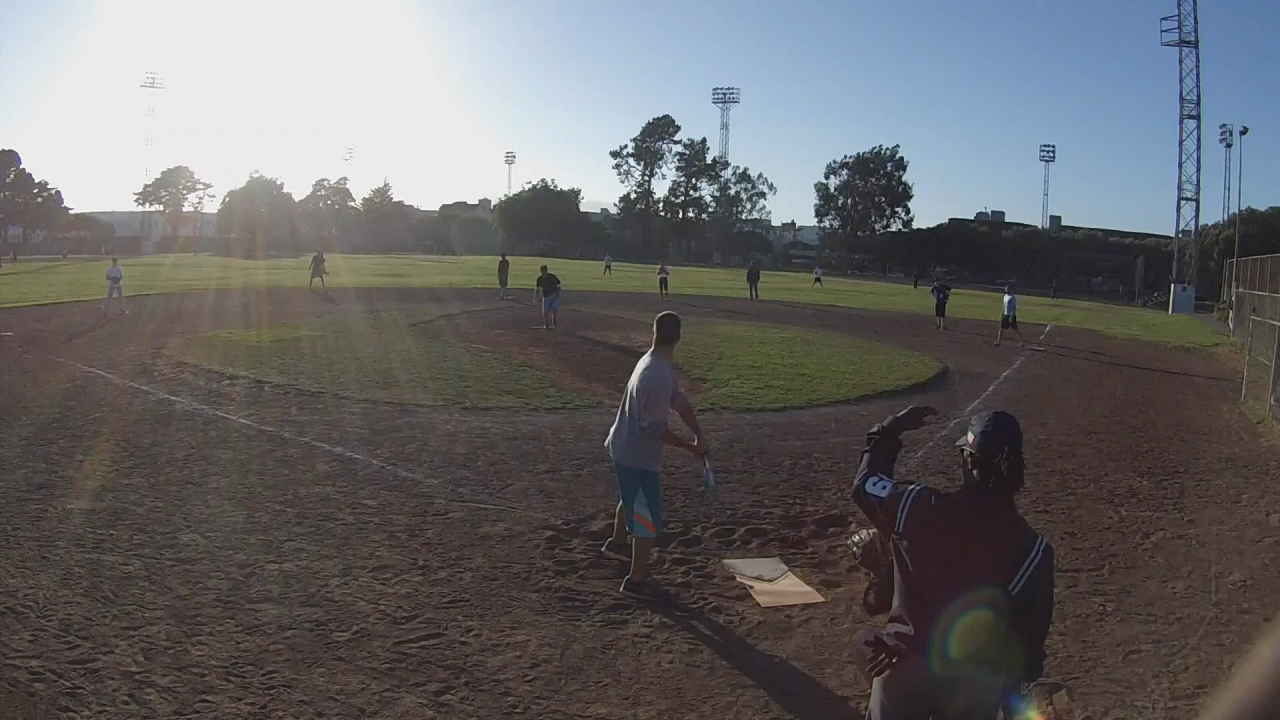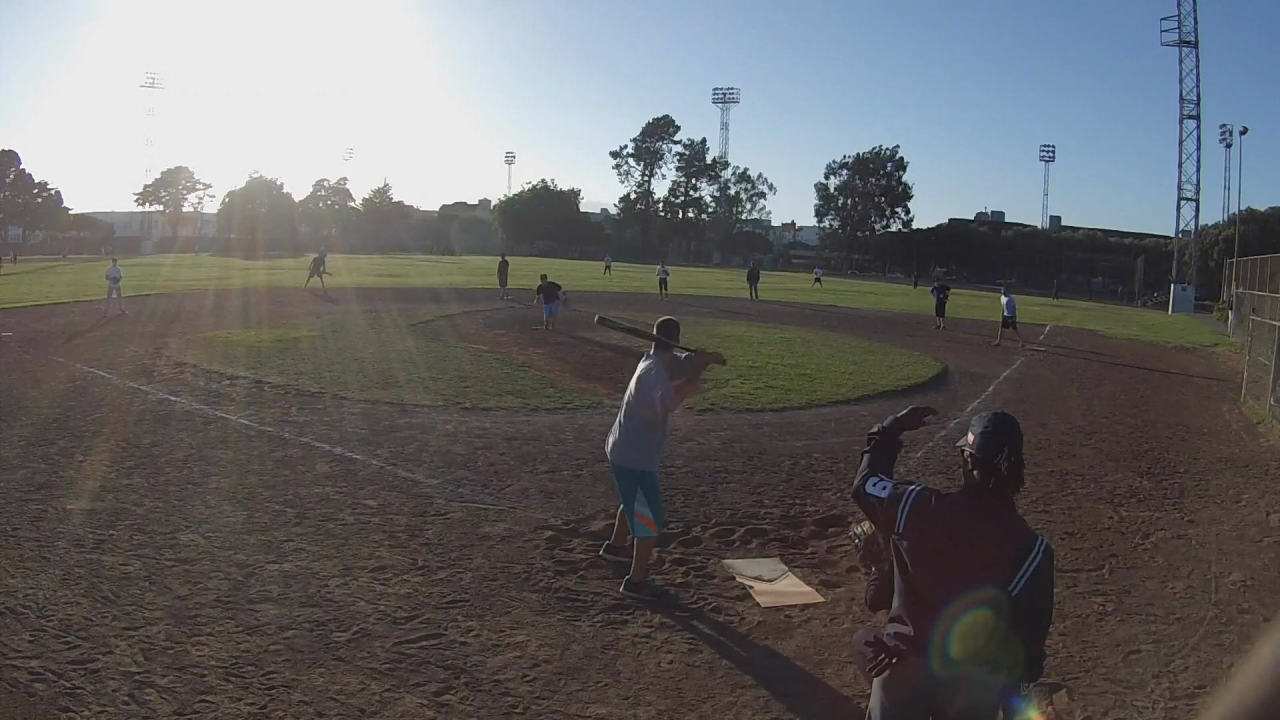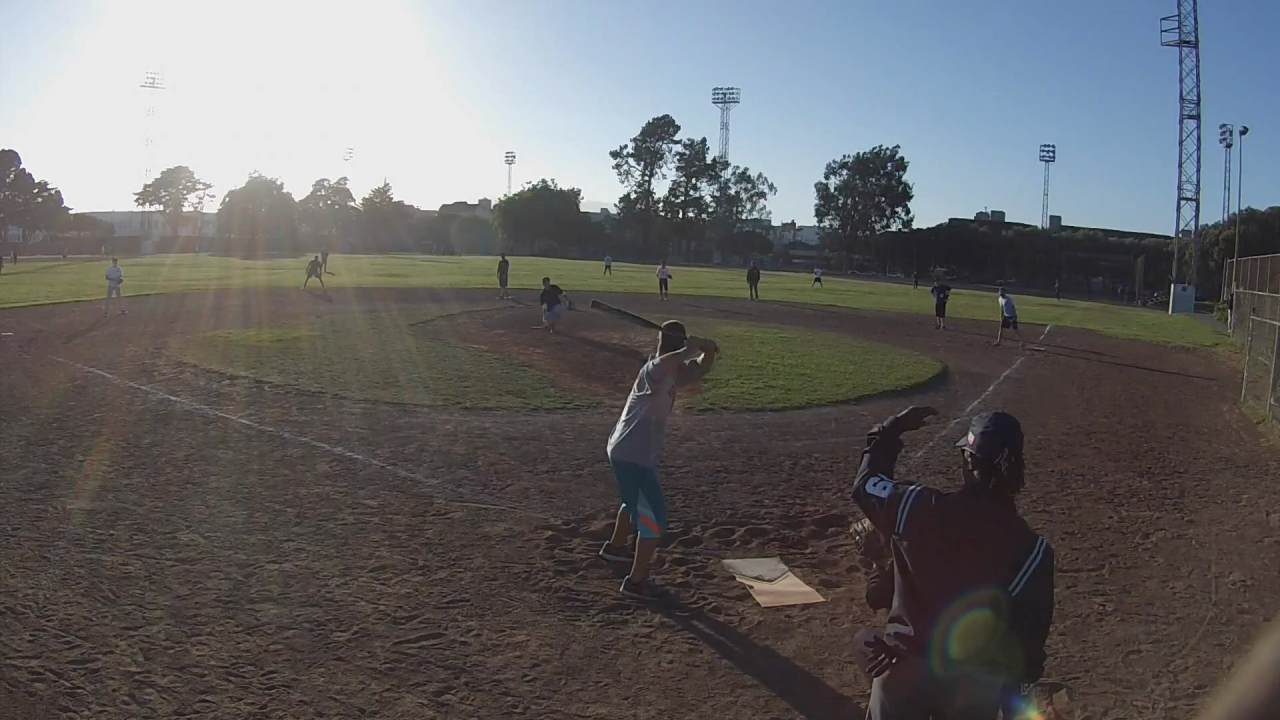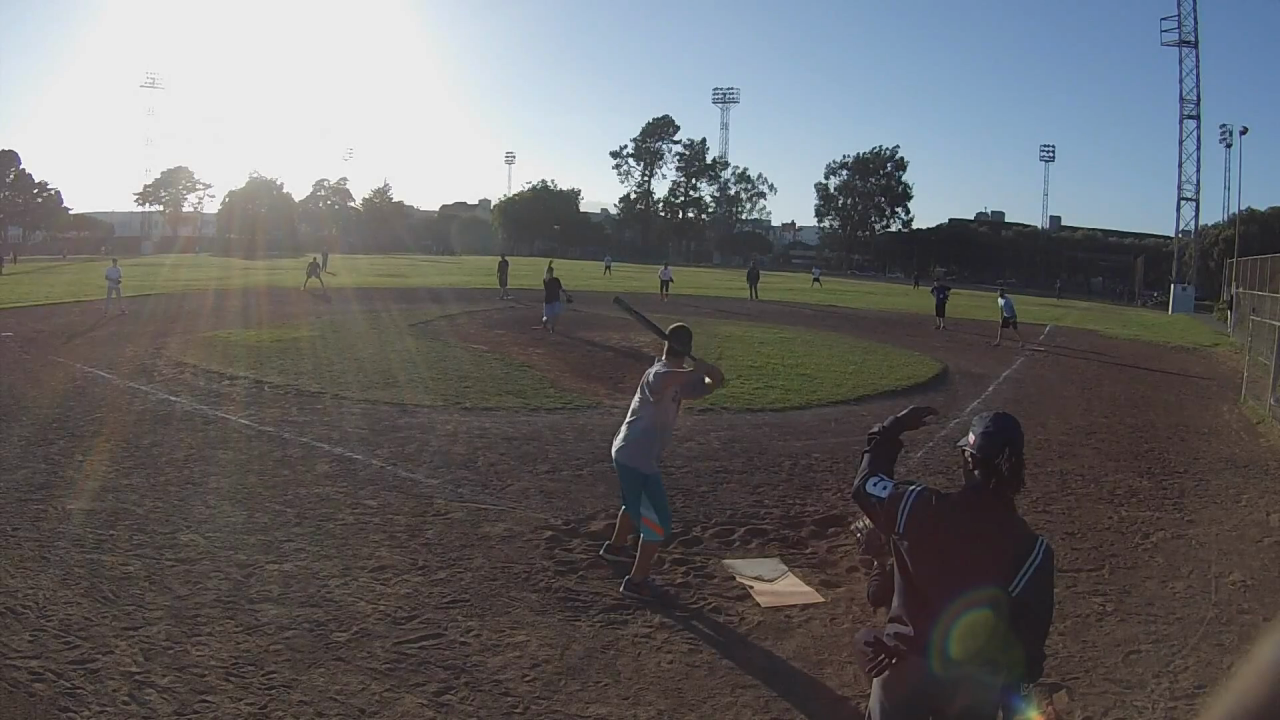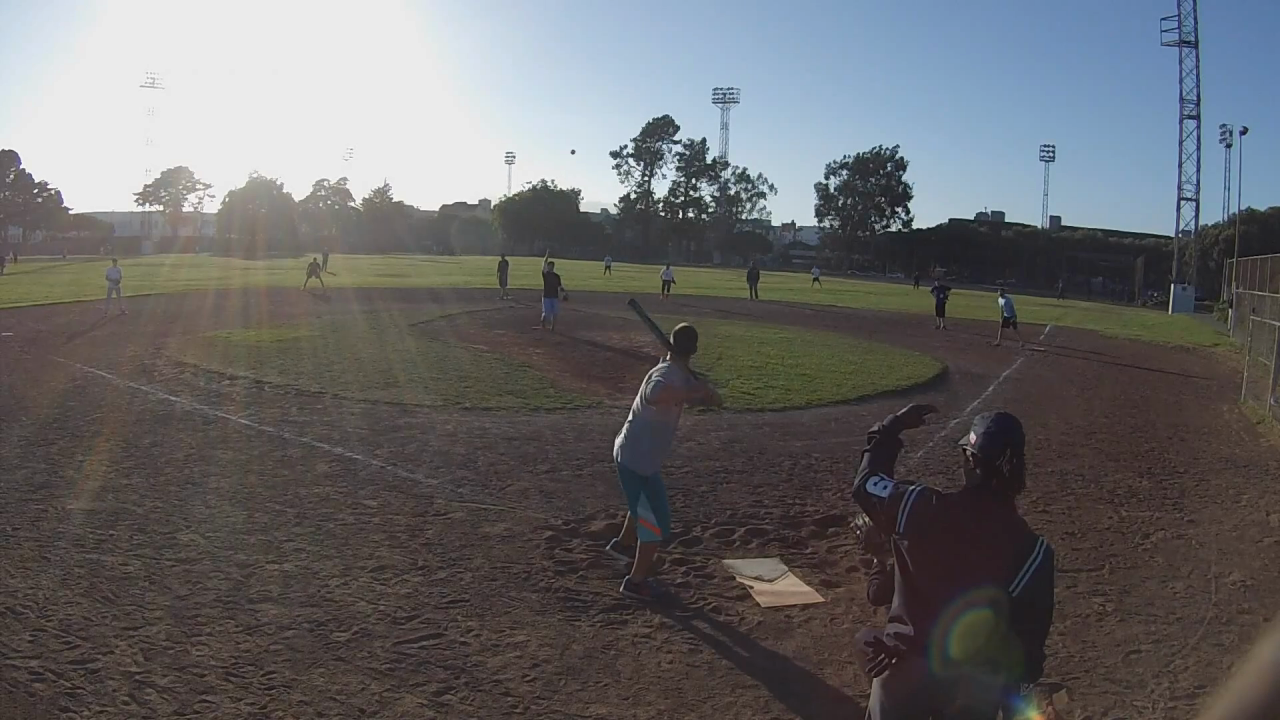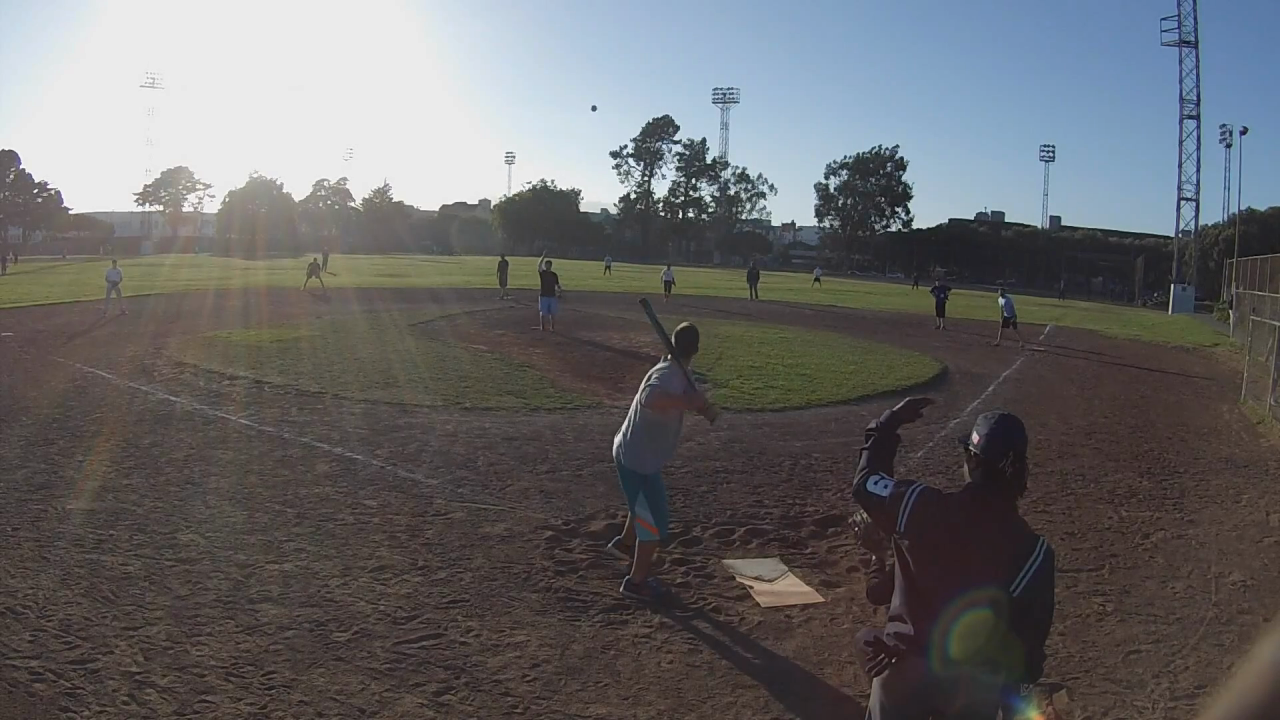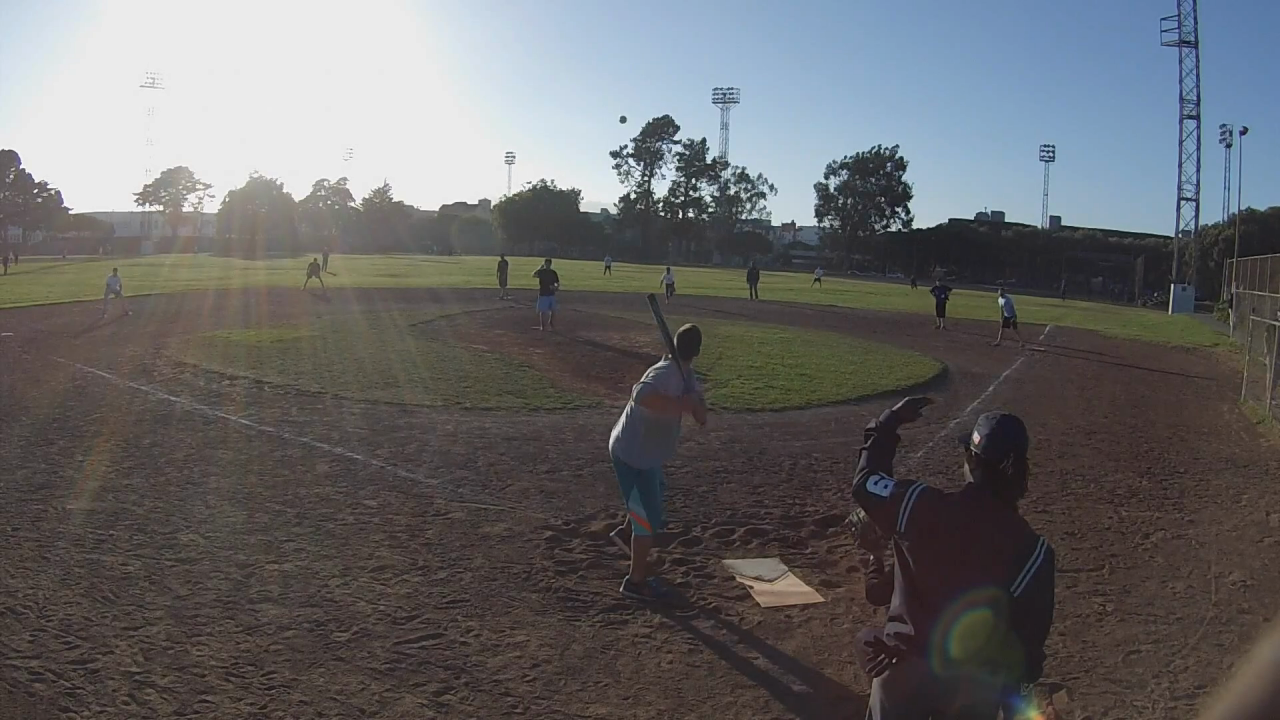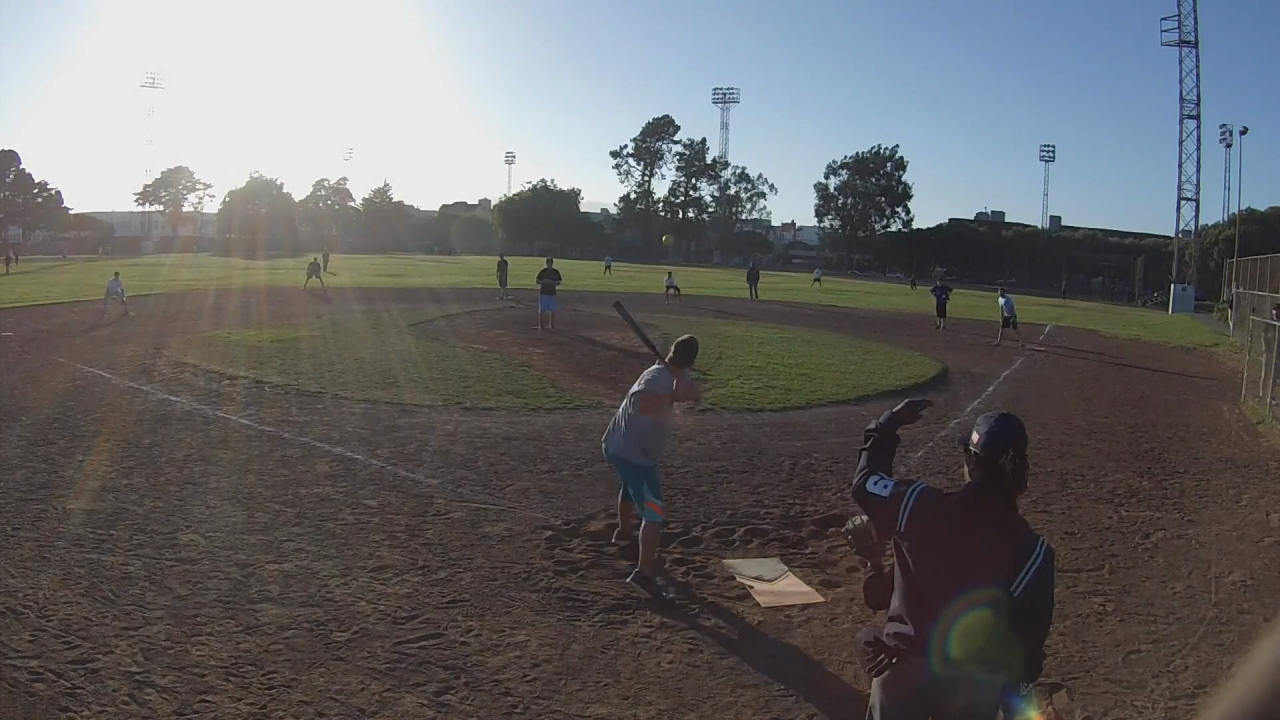
dt=0.3s
person 1, frame 1
left shoulder: (919, 509)
right shoulder: (1031, 550)
left elbow: (865, 484)
right elbow: (1030, 634)
left wrist: (890, 430)
right wrist: (1016, 692)
left hip: (907, 671)
right hip: (978, 684)
person 1, frame 2
left shoulder: (918, 509)
right shoulder: (1031, 550)
left elbow: (866, 485)
right elbow: (1030, 635)
left wrist: (890, 430)
right wrist: (1015, 687)
left hip: (906, 671)
right hip: (977, 684)
person 1, frame 3
left shoulder: (919, 509)
right shoulder: (1032, 551)
left elbow: (865, 485)
right elbow: (1030, 636)
left wrist: (891, 430)
right wrist: (1017, 690)
left hip: (906, 671)
right hip: (978, 685)
person 1, frame 4
left shoulder: (919, 509)
right shoulder: (1031, 550)
left elbow: (866, 484)
right elbow: (1031, 636)
left wrist: (891, 430)
right wrist: (1017, 690)
left hip: (906, 672)
right hip: (977, 684)
person 1, frame 5
left shoulder: (920, 509)
right shoulder: (1031, 551)
left elbow: (866, 484)
right elbow: (1031, 634)
left wrist: (891, 428)
right wrist: (1017, 687)
left hip: (906, 672)
right hip: (977, 684)
person 1, frame 6
left shoulder: (920, 508)
right shoulder: (1032, 551)
left elbow: (866, 482)
right elbow: (1032, 633)
left wrist: (888, 424)
right wrist: (1017, 684)
left hip: (906, 671)
right hip: (977, 685)
person 1, frame 7
left shoulder: (920, 508)
right shoulder: (1031, 551)
left elbow: (865, 482)
right elbow: (1031, 633)
left wrist: (888, 423)
right wrist: (1016, 687)
left hip: (906, 671)
right hip: (977, 684)
person 1, frame 8
left shoulder: (920, 507)
right shoulder: (1031, 550)
left elbow: (865, 482)
right elbow: (1031, 632)
left wrist: (888, 424)
right wrist: (1017, 686)
left hip: (905, 670)
right hip: (977, 683)
person 2, frame 1
left shoulder: (661, 366)
right shoulder: (656, 374)
left elbow: (680, 402)
right elbow: (653, 428)
left wrist: (698, 434)
right wrist: (688, 445)
left hip: (625, 447)
right hip: (638, 454)
left knee: (632, 501)
right knee: (649, 517)
left ankle: (616, 543)
right ankle: (636, 581)
person 2, frame 2
left shoulder: (666, 362)
right shoulder: (654, 372)
left elbow: (692, 365)
right elbow: (667, 404)
left wrist: (706, 358)
right wrist: (698, 368)
left hip: (625, 449)
right hip: (634, 455)
left knee: (633, 503)
right knee: (650, 518)
left ankle: (615, 545)
right ankle: (636, 581)
person 2, frame 3
left shoulder: (673, 369)
right shoulder: (656, 368)
left elbow: (701, 369)
right elbow: (660, 368)
left wrist: (708, 351)
right wrist: (688, 351)
left hip: (629, 450)
right hip: (633, 454)
left knee: (636, 503)
right knee: (654, 518)
left ankle: (615, 546)
right ankle: (636, 581)
person 2, frame 4
left shoulder: (678, 375)
right shoulder: (660, 373)
left elbow: (705, 387)
right elbow: (656, 382)
left wrist: (713, 377)
right wrist: (694, 371)
left hip: (631, 453)
right hip: (637, 458)
left knee: (635, 504)
right knee: (657, 521)
left ankle: (615, 546)
right ankle: (636, 581)
person 2, frame 5
left shoulder: (681, 374)
right shoulder: (666, 374)
left elbow: (699, 398)
right elbow: (654, 396)
left wrist: (709, 394)
right wrist: (695, 391)
left hip: (636, 453)
right hip: (638, 458)
left knee: (643, 505)
right knee: (656, 521)
left ankle: (624, 544)
right ankle: (636, 582)
person 2, frame 6
left shoulder: (679, 374)
right shoulder: (666, 375)
left elbow: (694, 402)
right elbow: (650, 399)
left wrist: (702, 404)
right wrist: (688, 400)
left hip: (638, 452)
right hip: (638, 457)
left knee: (644, 505)
right knee: (654, 520)
left ankle: (625, 542)
right ankle: (637, 582)
person 2, frame 7
left shoulder: (683, 372)
right shoulder: (665, 374)
left elbow: (698, 403)
right elbow: (642, 395)
left wrist: (697, 408)
right wrist: (683, 403)
left hip: (644, 448)
right hip: (633, 452)
left knee: (653, 493)
right knee: (648, 516)
left ankle: (631, 533)
right ankle: (636, 581)
person 2, frame 8
left shoulder: (673, 376)
right shoulder: (657, 378)
left elbow: (695, 395)
right elbow: (639, 402)
left wrist: (684, 391)
right wrist: (674, 395)
left hip: (618, 447)
right hip: (633, 453)
left knee: (631, 488)
right knee: (653, 511)
left ankle: (624, 532)
right ankle: (645, 572)
